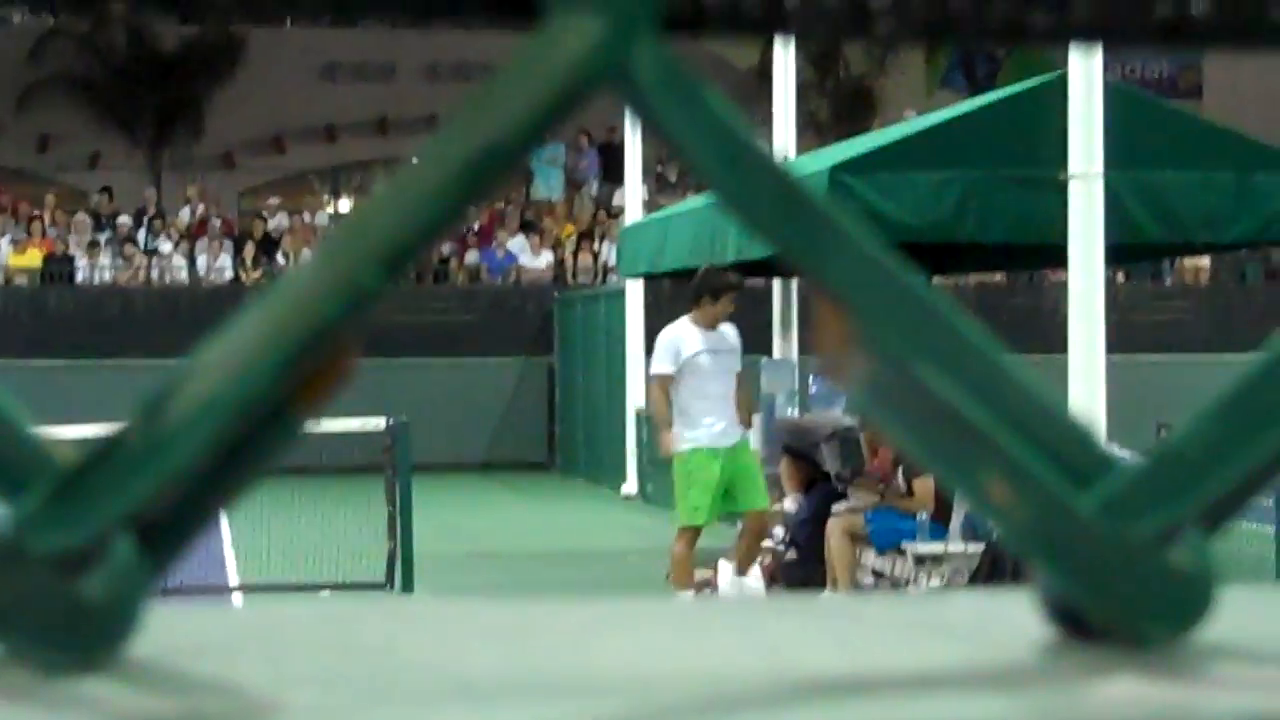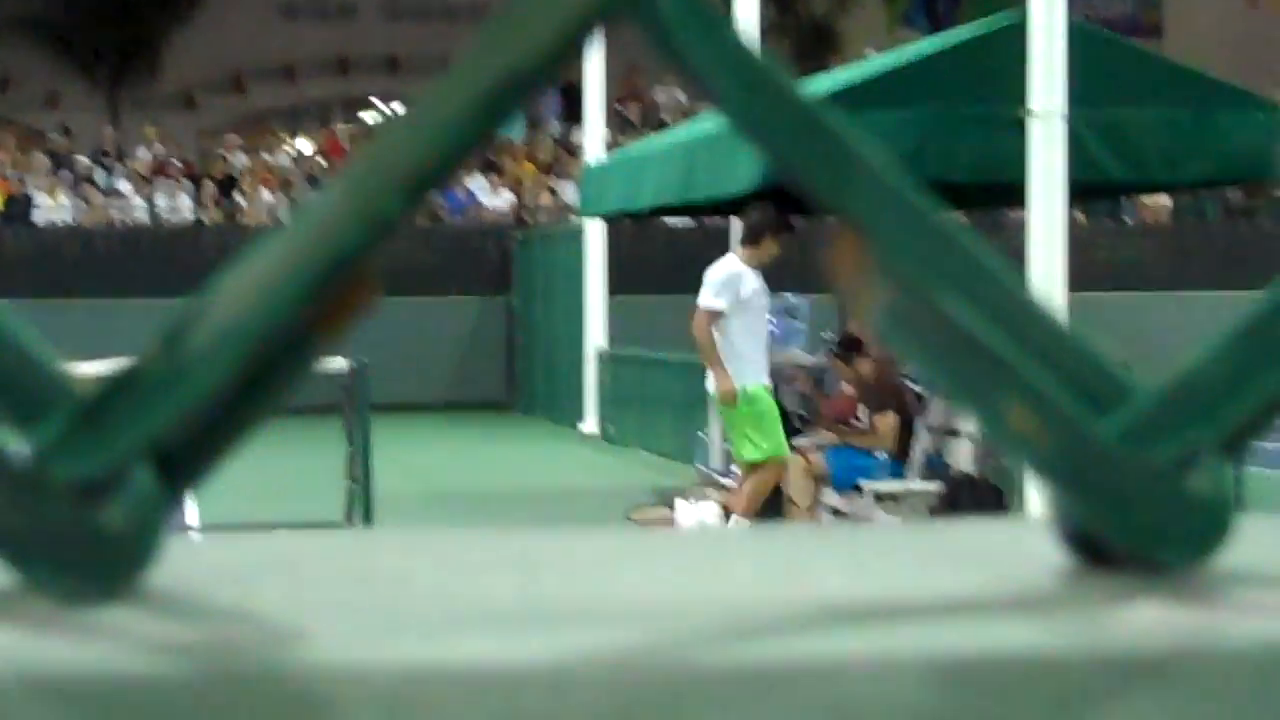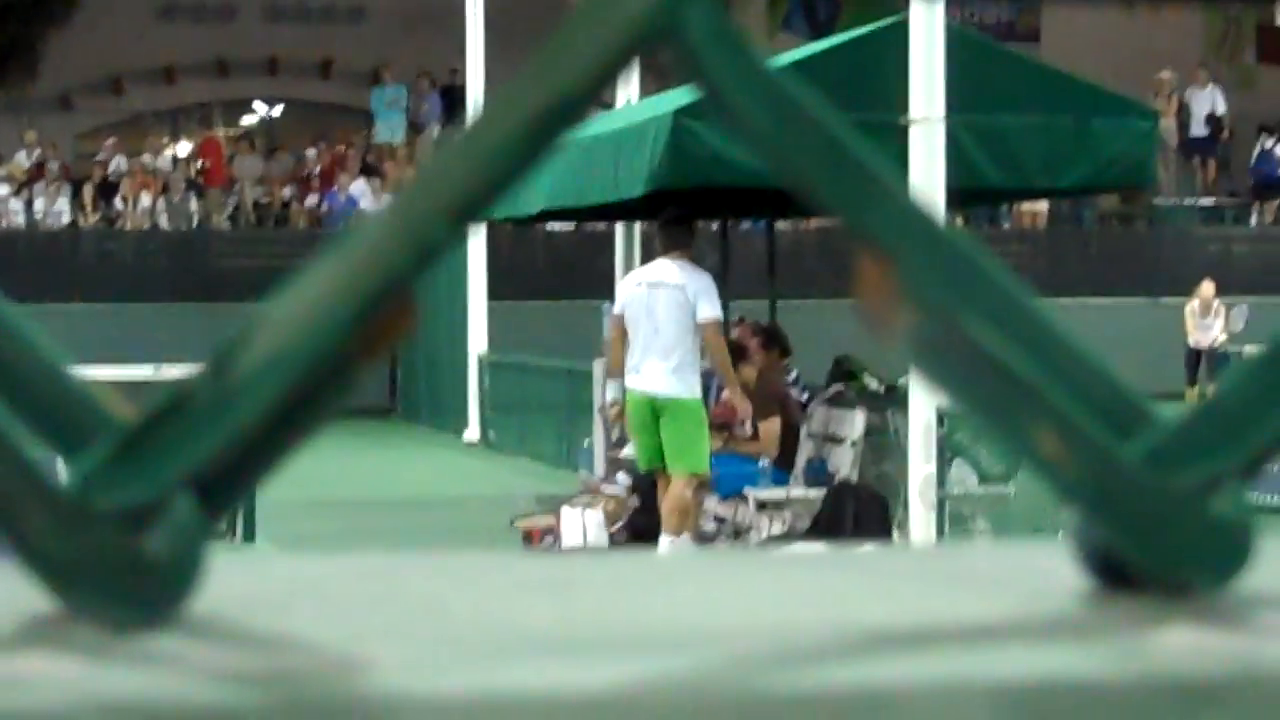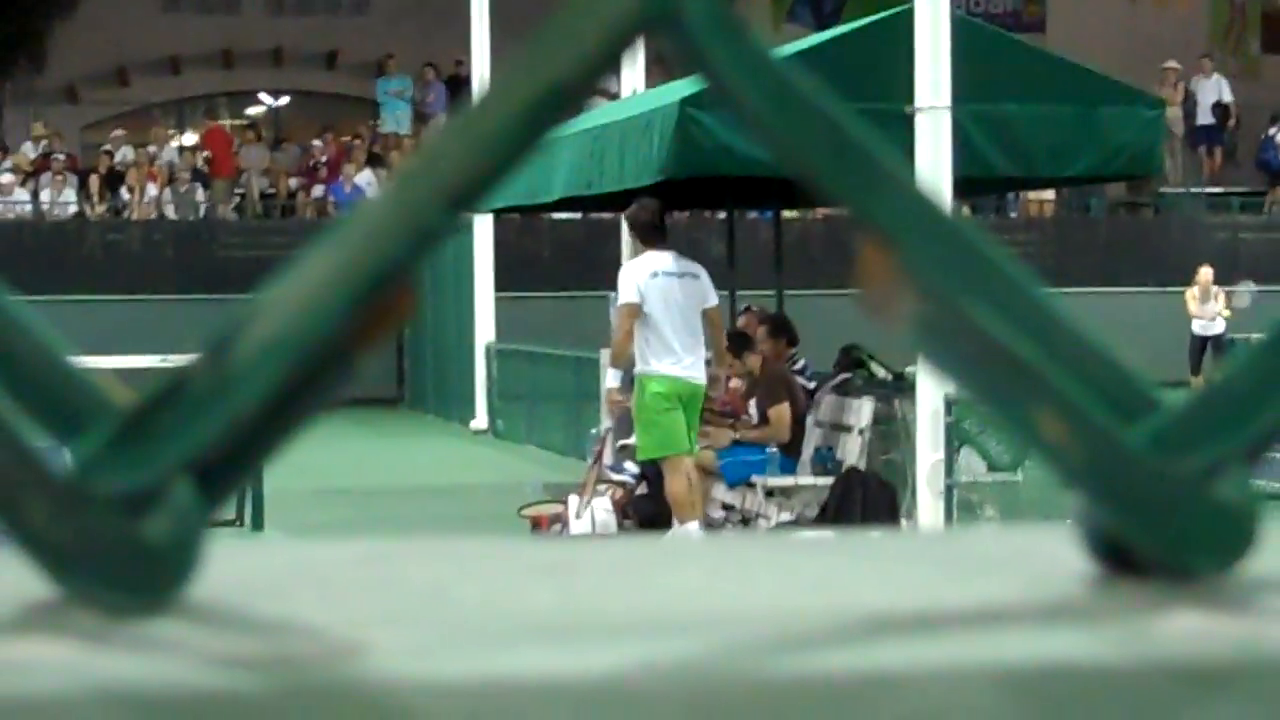
dt=0.5s
person 1, frame 1
left shoulder: (731, 334)
right shoulder: (674, 336)
right elbow: (657, 389)
left wrist: (749, 432)
right wrist: (666, 432)
left hip: (735, 443)
right hip: (695, 448)
left knee: (759, 515)
right knee: (690, 529)
left ankle: (736, 582)
person 1, frame 2
left shoulder: (752, 274)
right shoulder: (727, 272)
right elbow: (701, 326)
right wrist: (720, 375)
left hip: (757, 384)
right hip: (739, 388)
left knee: (756, 467)
right knee: (774, 462)
person 1, frame 3
left shoulder: (631, 280)
right shoulder: (698, 280)
left elbow: (615, 340)
right elbow: (714, 341)
left wrist: (613, 390)
right wrist: (734, 391)
left hip: (638, 391)
right hip: (680, 392)
left knee: (664, 474)
right knee: (684, 475)
left ankle: (680, 544)
right ankle: (668, 553)
person 1, frame 4
left shoulder: (635, 270)
right shoulder: (695, 269)
left elbow: (625, 328)
right elbow: (716, 325)
left wrist: (613, 379)
right wrist: (719, 365)
left hip: (657, 378)
right hip: (694, 377)
left knee: (672, 462)
right knee: (683, 459)
left ankle: (691, 542)
right ankle: (687, 530)
